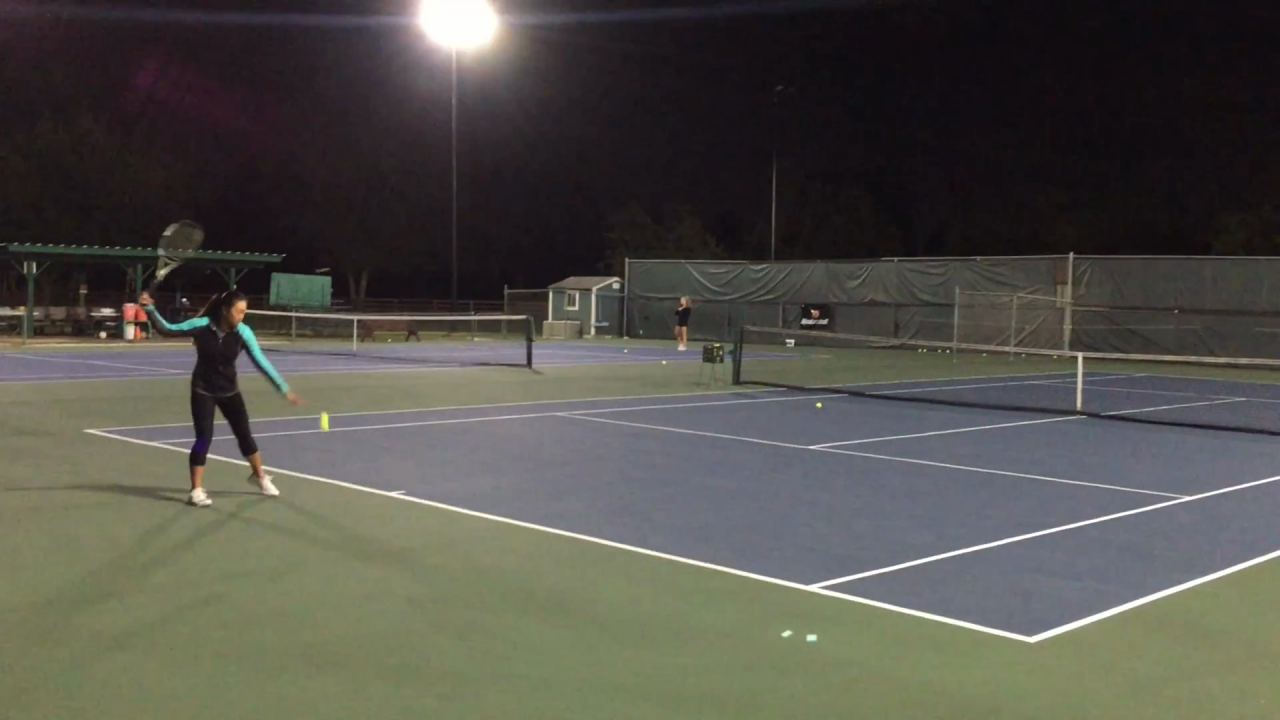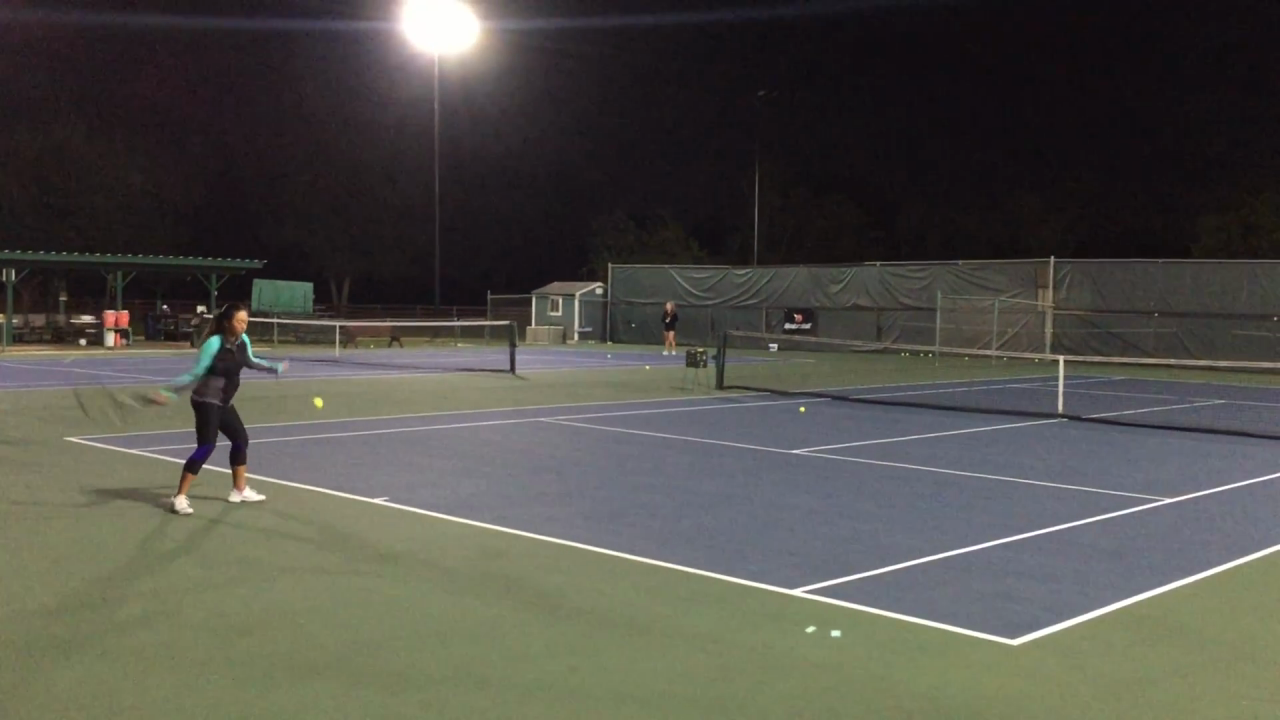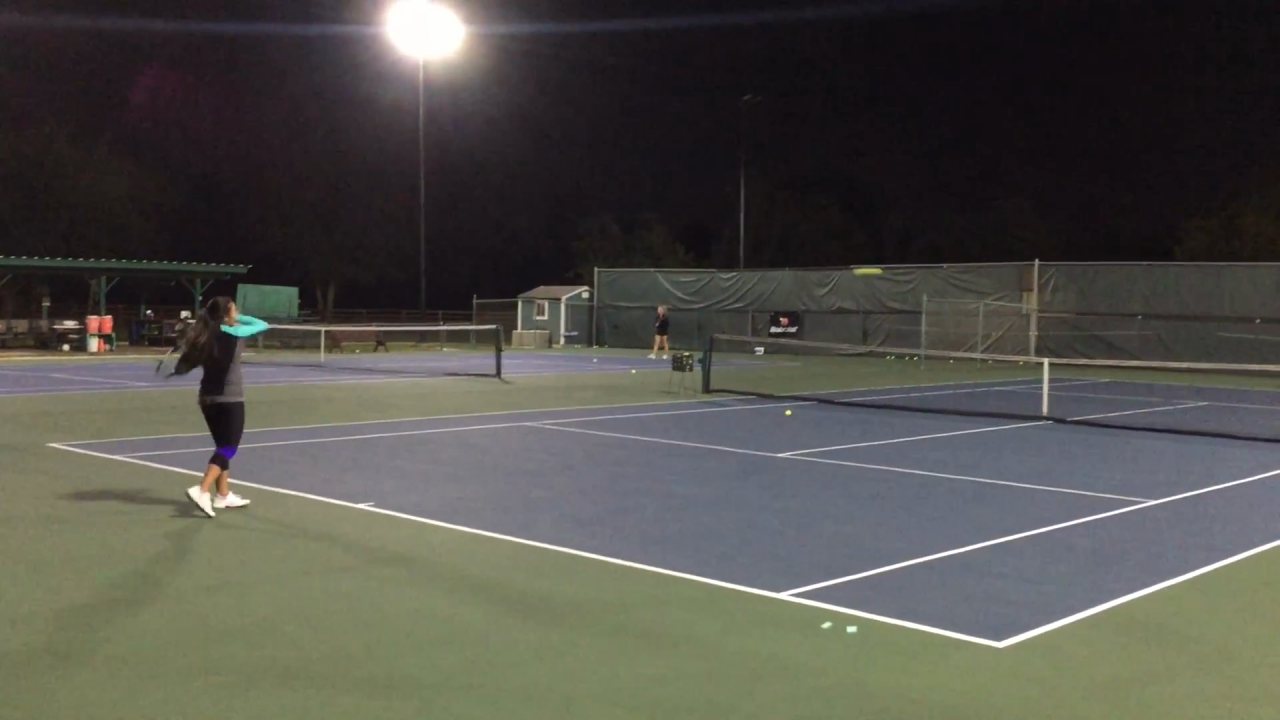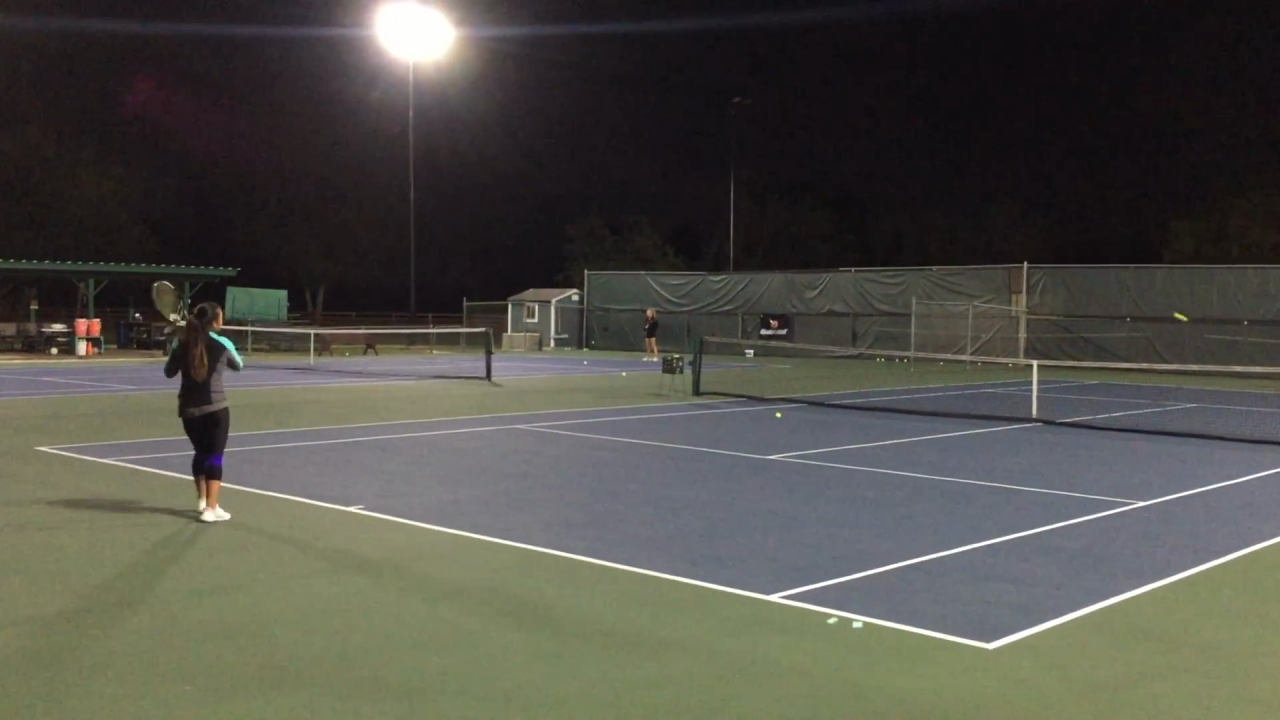
dt=0.4s
person 1, frame 1
left shoulder: (243, 332)
right shoulder: (201, 325)
left elbow: (261, 363)
right elbow: (167, 329)
left wrist: (284, 389)
right wrist: (150, 309)
left hip: (229, 390)
right hip: (203, 391)
left knee: (244, 433)
right knee: (204, 438)
left ankle: (260, 476)
right ankle: (197, 490)
person 1, frame 2
left shoulder: (243, 341)
right shoulder: (214, 344)
left elbow: (249, 362)
right elbow: (196, 374)
left wrist: (275, 368)
right wrist: (170, 393)
left hip: (223, 402)
right hip: (207, 401)
left knee: (240, 440)
right knee: (206, 447)
left ankle: (240, 490)
right ankle: (180, 497)
person 1, frame 3
left shoulder: (202, 339)
right shoulder: (235, 334)
left elbow: (181, 368)
right elbow: (262, 325)
right wrist: (241, 318)
left hip: (208, 398)
right hip: (230, 399)
left knee: (223, 445)
right knee: (228, 447)
left ankle: (223, 495)
right ankle: (202, 490)
person 1, frame 4
left shoulder: (181, 344)
right shoulder: (223, 345)
left elbow: (169, 373)
right elbow: (238, 366)
left hip: (189, 409)
right hip: (214, 408)
left knee: (201, 453)
right knee: (214, 456)
left ankle: (203, 500)
right ankle: (211, 509)
